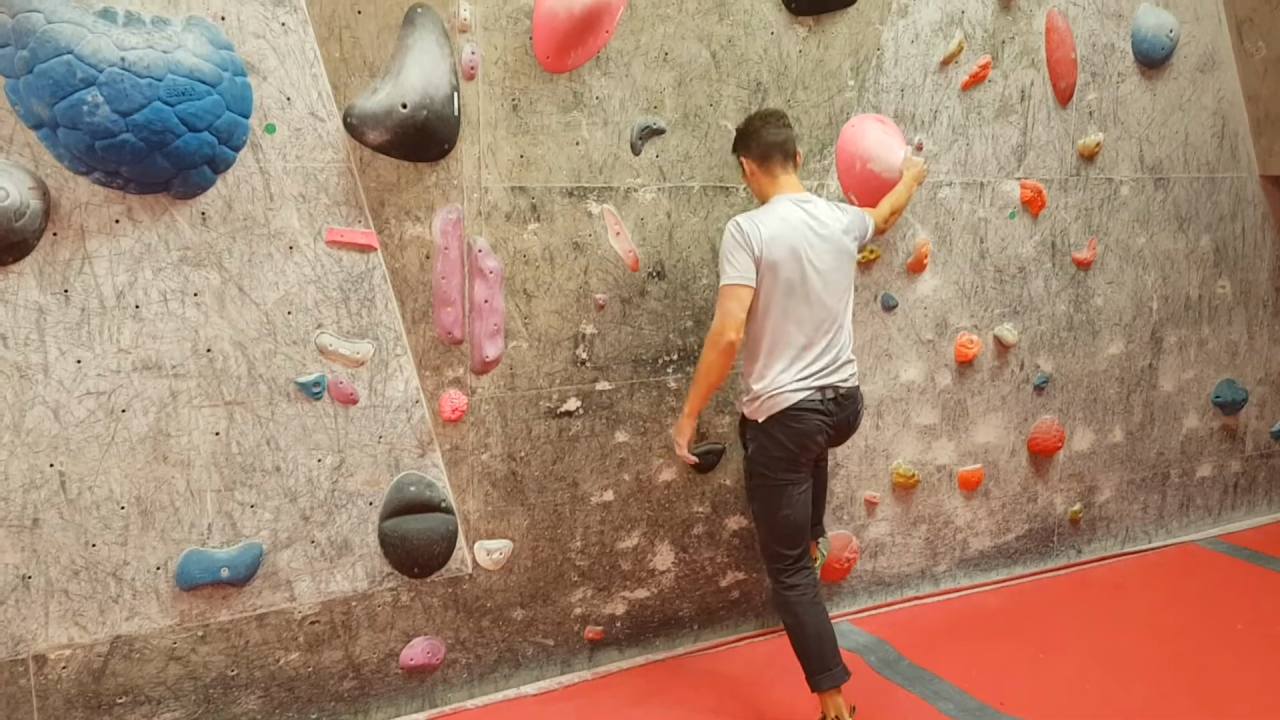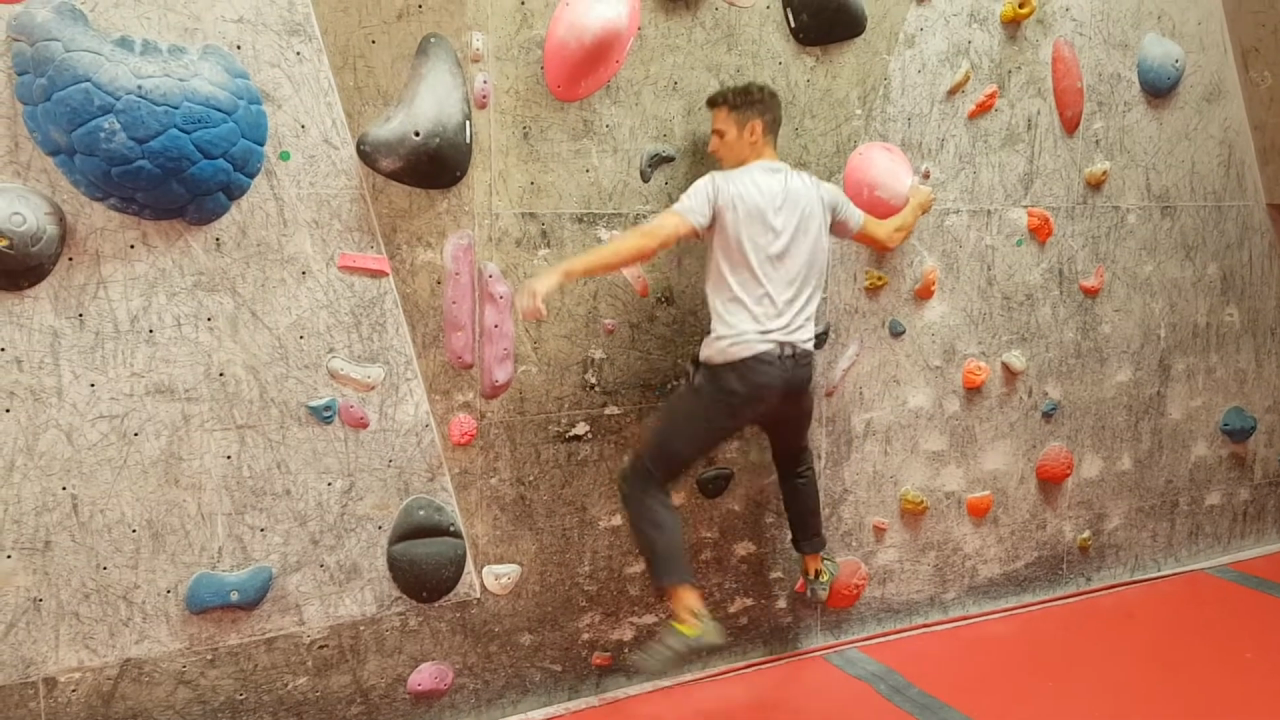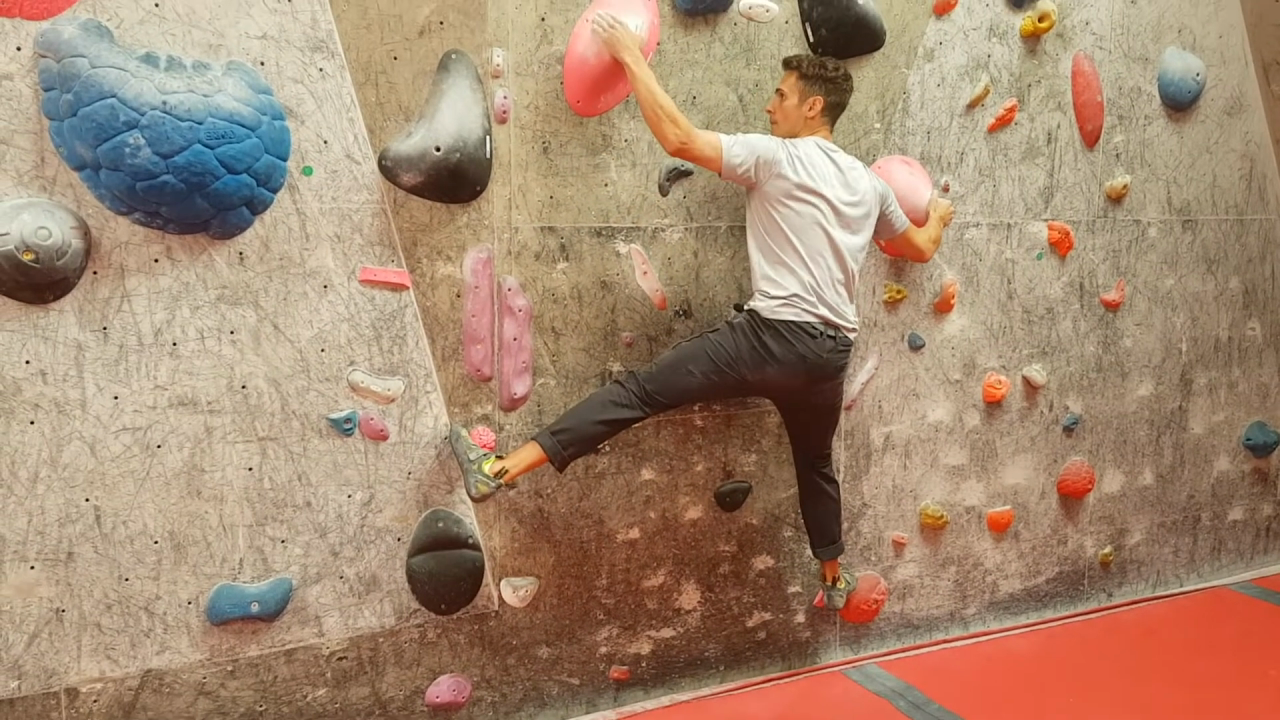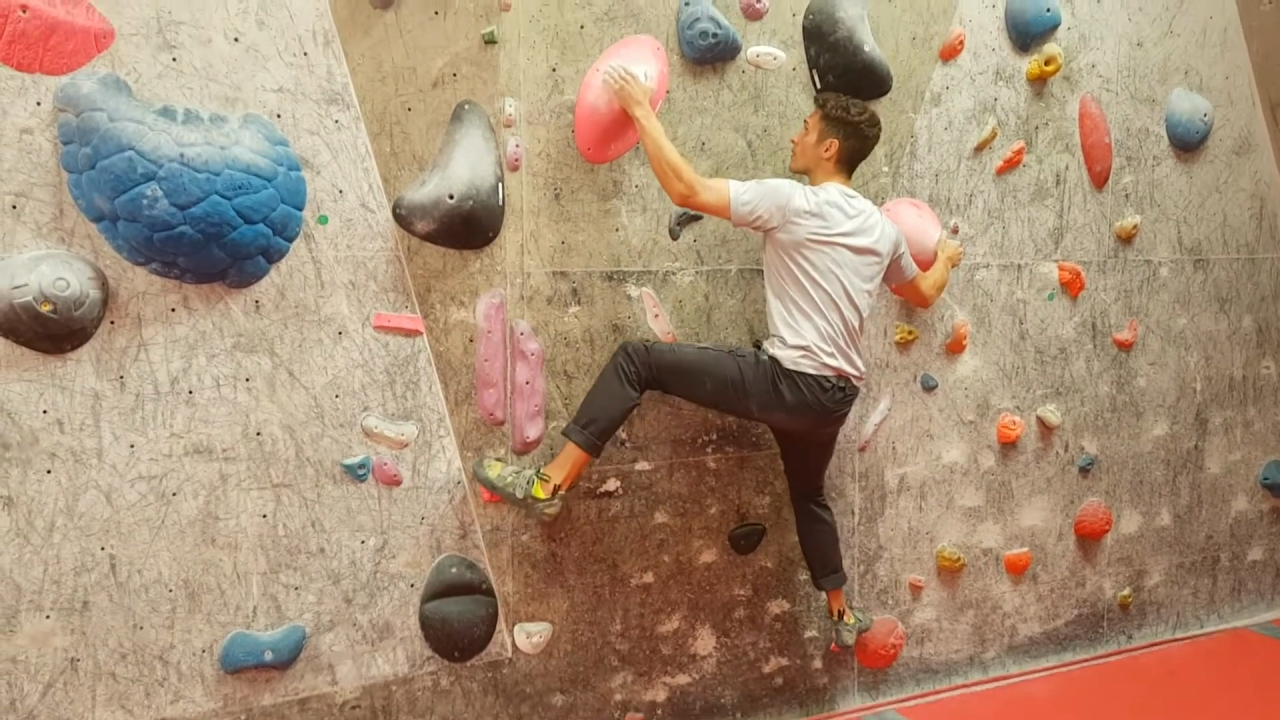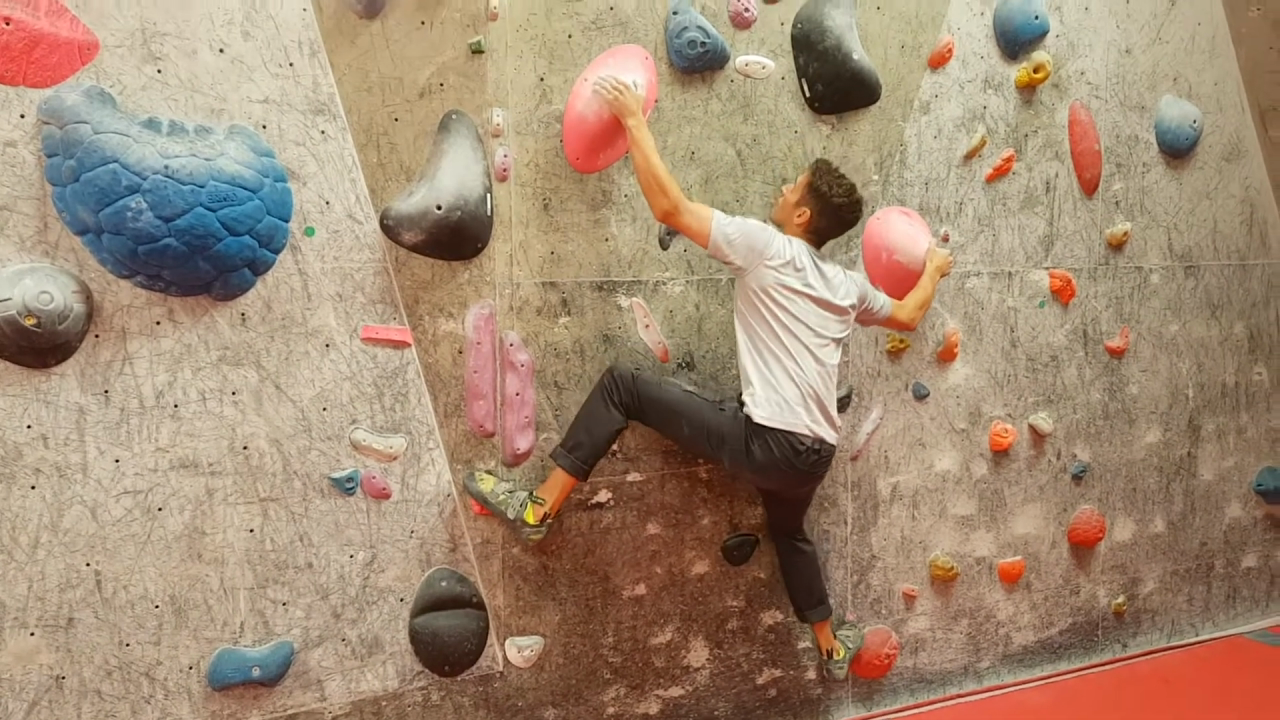
dt=1s
person 1, frame 1
left shoulder: (748, 230)
right shoulder: (844, 219)
left elbow: (728, 334)
right elbow: (885, 214)
left wrist: (689, 415)
right wrist: (910, 178)
left hip: (781, 416)
right hip: (844, 403)
left knee: (788, 571)
right ankle: (813, 536)
person 1, frame 2
left shoulder: (720, 187)
right shoulder: (817, 193)
left elbow: (650, 237)
right elbow: (886, 237)
left wrist: (560, 271)
right wrist: (916, 206)
left hip: (737, 366)
right hip: (797, 365)
left knee: (642, 482)
right knee: (795, 460)
left ankle: (690, 618)
right ankle: (816, 570)
person 1, frame 3
left shoulder: (774, 156)
right shoulder: (870, 183)
left elbow: (678, 138)
right elbow: (921, 249)
left wrist: (631, 57)
right wrist: (938, 217)
left hip: (771, 337)
right hip: (830, 352)
left knee: (638, 390)
right knee: (815, 464)
left ankle: (499, 469)
right ankle: (834, 579)
person 1, frame 4
left shoulder: (792, 200)
right shoulder: (882, 228)
left elbow: (688, 190)
right elbow: (924, 294)
left wrist: (642, 112)
right wrist: (945, 259)
left hip: (785, 381)
right hip: (834, 395)
left knee: (637, 359)
right knee: (809, 494)
left ankle: (549, 484)
right ankle: (842, 615)
person 1, frame 5
left shoulder: (768, 248)
right shoulder: (848, 285)
left elbow: (669, 206)
right elbow: (906, 315)
left wrist: (634, 121)
right wrist: (933, 271)
left hip: (763, 441)
right hip: (813, 454)
left knee: (622, 385)
right knee: (788, 532)
left ankle: (538, 509)
right ankle: (831, 647)
